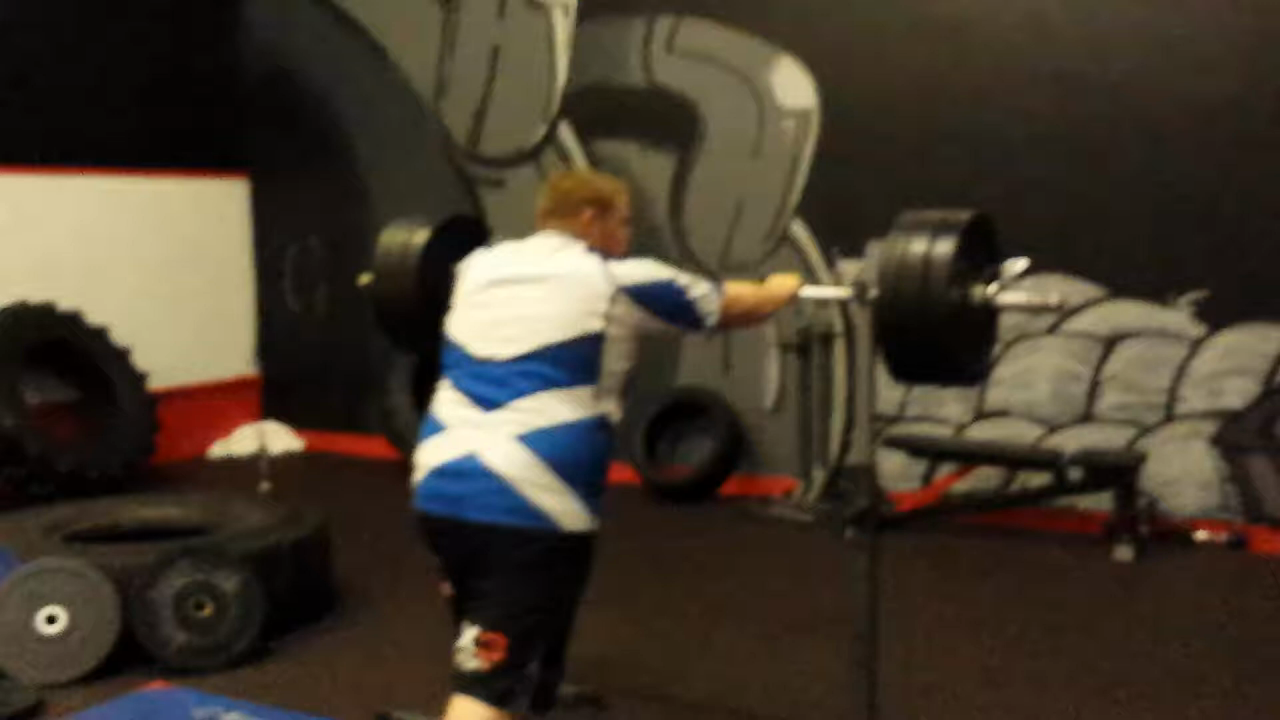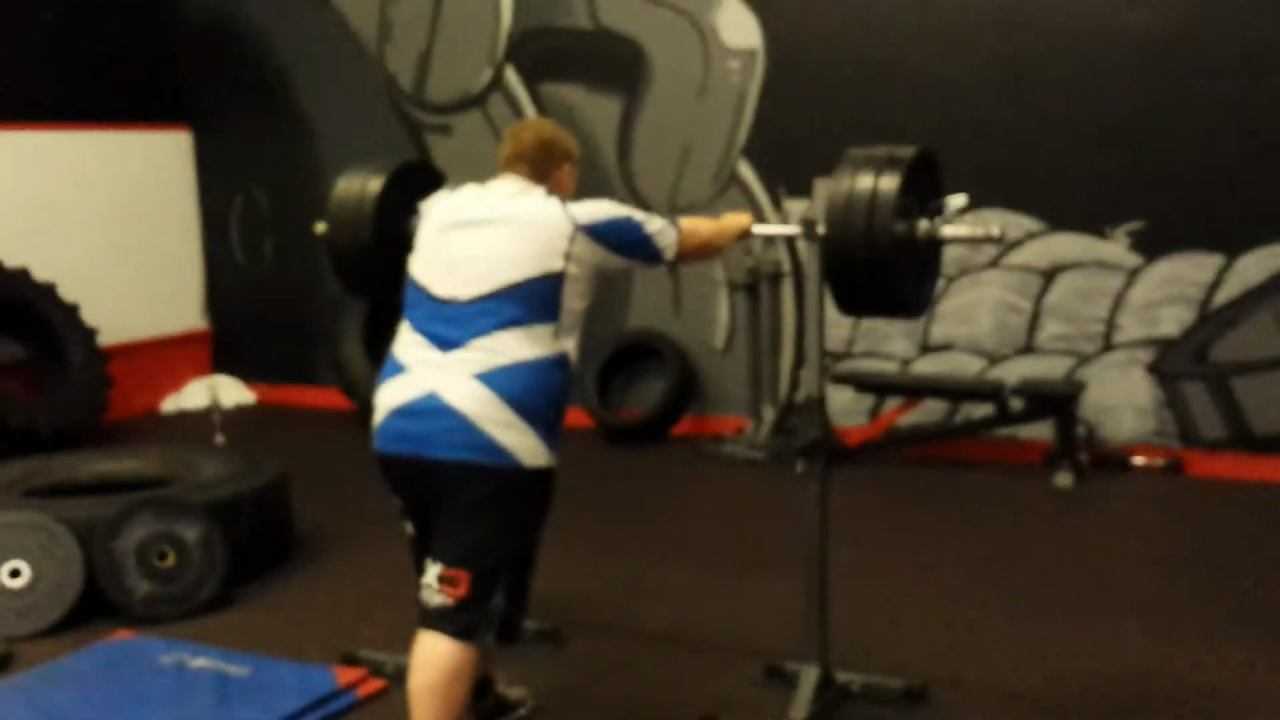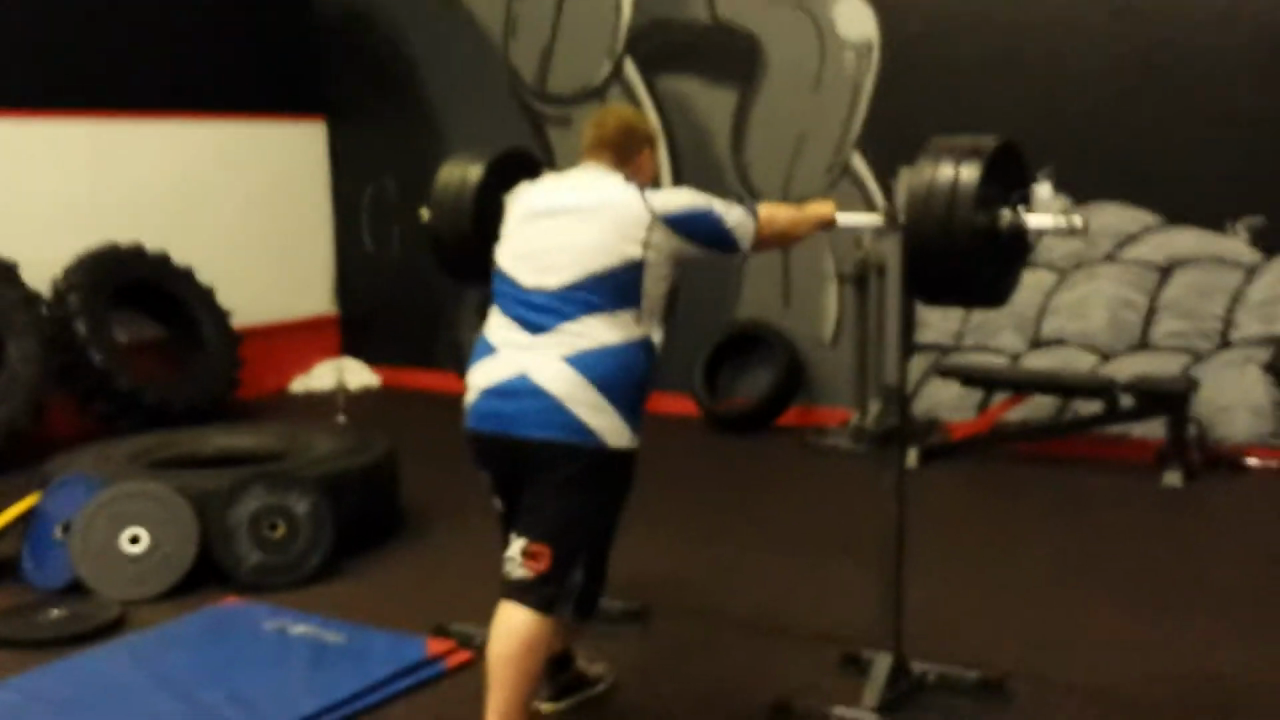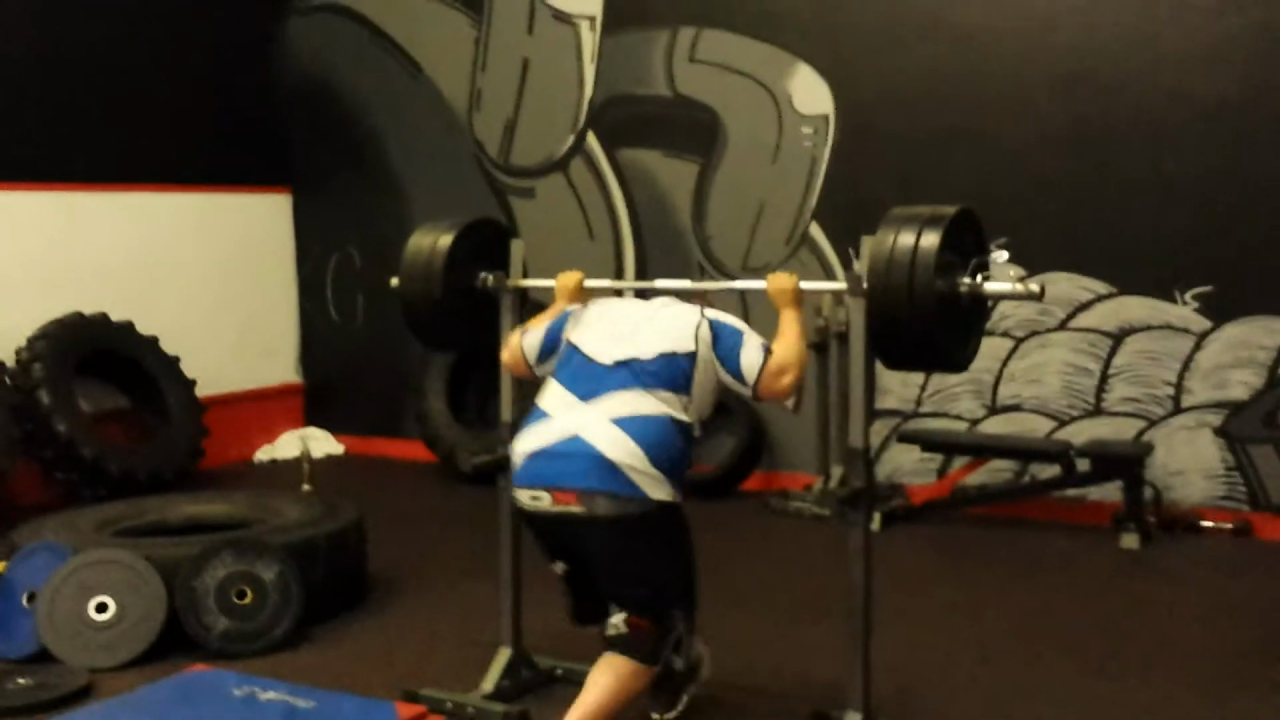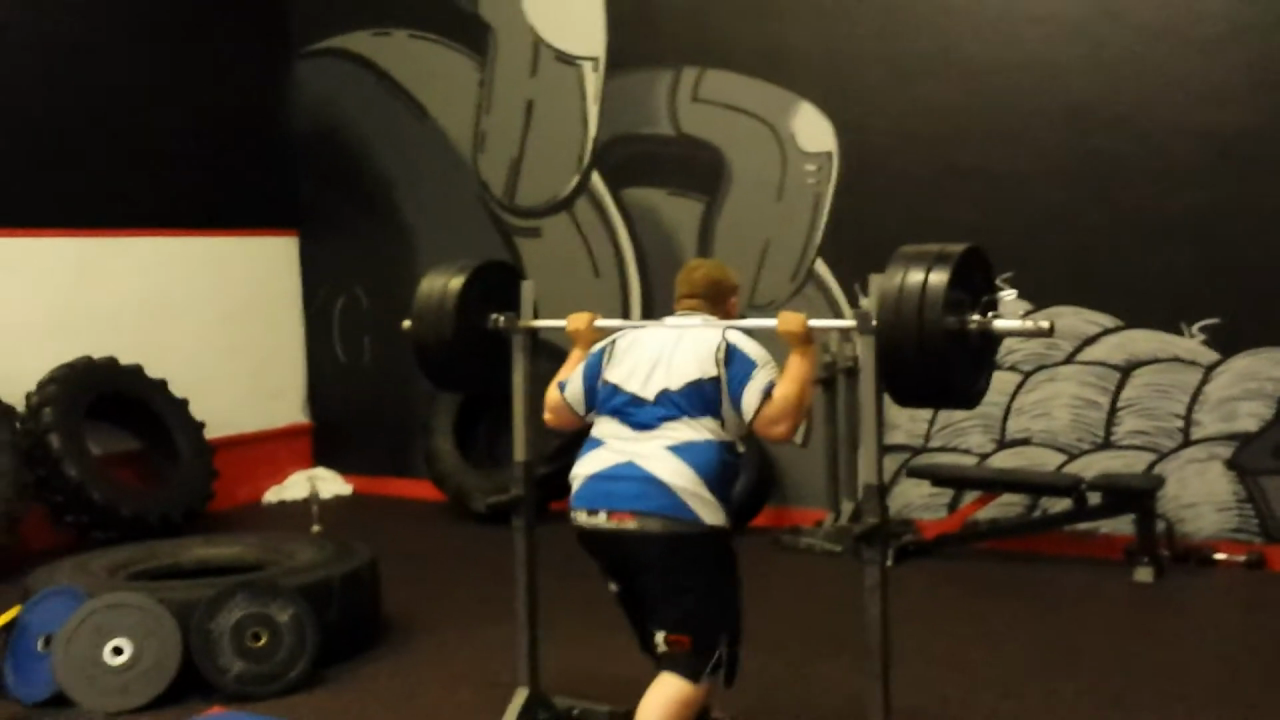
dt=1s
person 1, frame 1
left shoulder: (480, 266)
right shoulder: (617, 282)
right elbow: (734, 307)
right wrist: (779, 289)
left hip: (439, 488)
right hip: (529, 503)
left knee: (498, 651)
person 1, frame 2
left shoulder: (441, 208)
right shoulder: (575, 224)
right elbow: (688, 239)
right wrist: (733, 226)
left hip: (399, 426)
right hip: (486, 440)
left knee: (459, 580)
right knee: (452, 607)
person 1, frame 3
left shoulder: (524, 198)
right shoulder: (652, 212)
right elbow: (763, 228)
right wrist: (814, 214)
left hip: (491, 407)
right hip: (572, 421)
left knee: (545, 556)
right knee: (536, 581)
left ankle: (557, 670)
person 1, frame 4
left shoulder: (592, 311)
right shoulder: (714, 327)
left elbow: (513, 358)
right elbow: (779, 379)
left wrist: (564, 302)
right wrist: (790, 308)
left hip: (535, 480)
right hip: (620, 489)
left knee: (618, 605)
right knee: (646, 637)
left ankle: (667, 682)
person 1, frame 5
left shoulder: (619, 344)
right shoulder: (730, 347)
left elbow: (555, 413)
right elbow: (778, 423)
left wrist: (580, 346)
right wrist: (800, 349)
left hip: (592, 508)
right hip: (673, 513)
left knee: (667, 630)
right knee: (691, 656)
